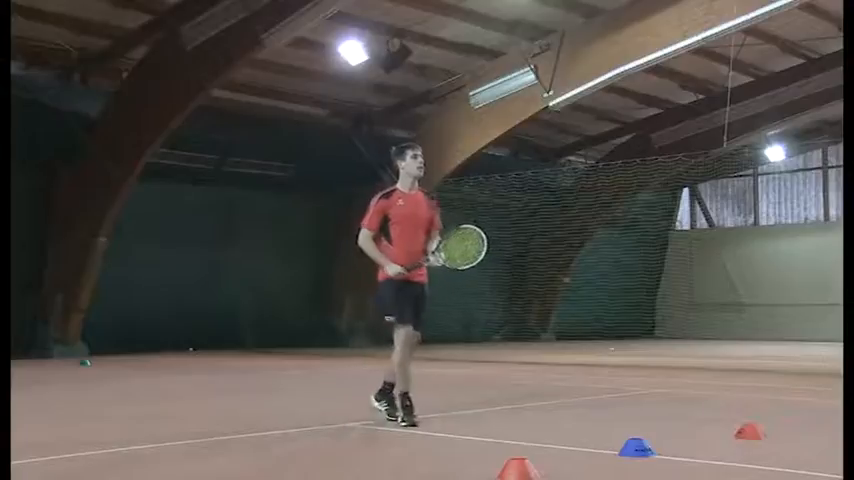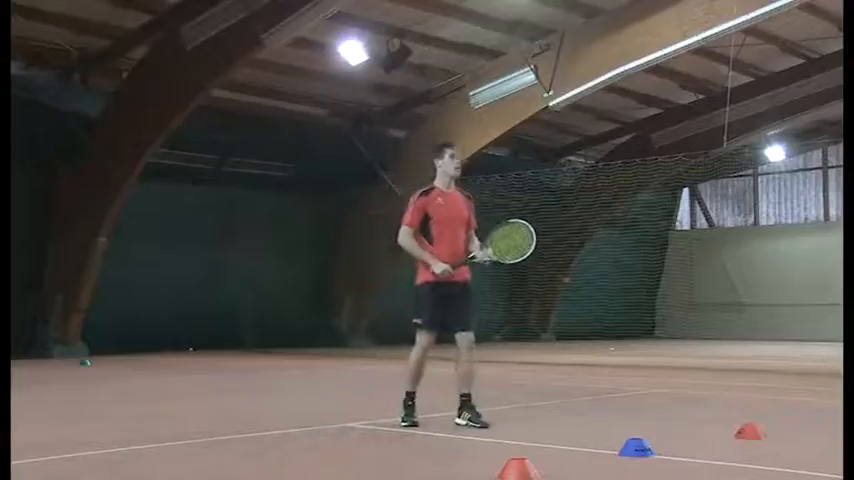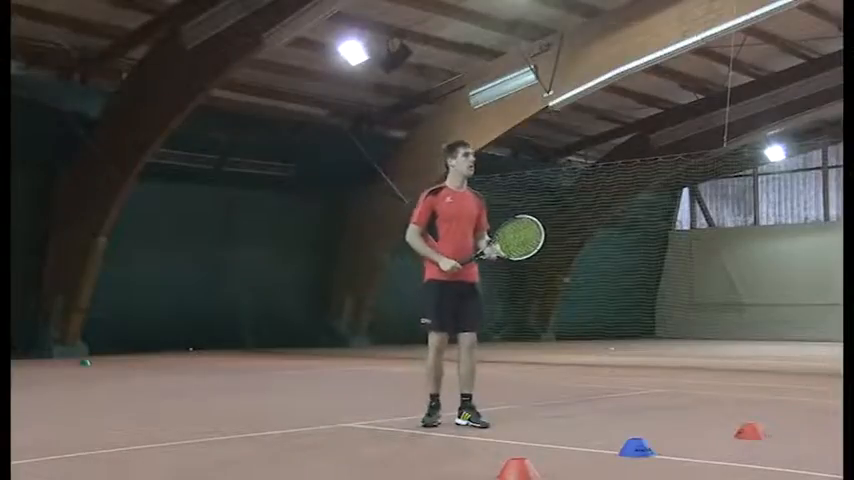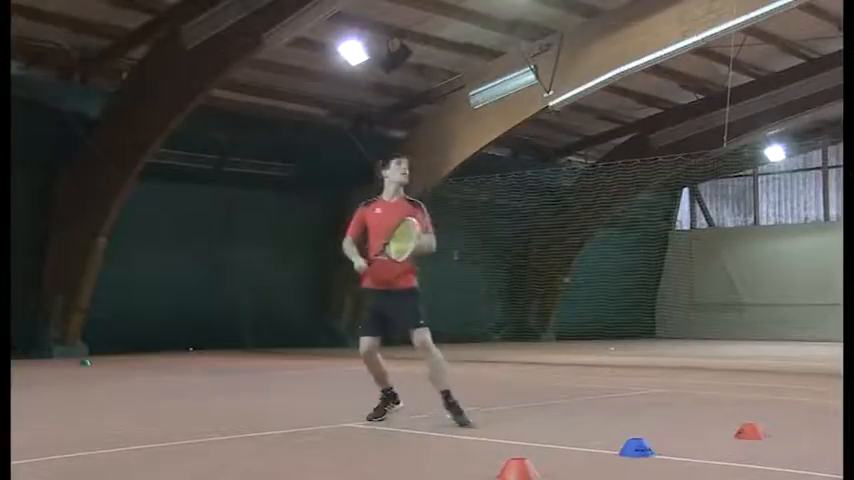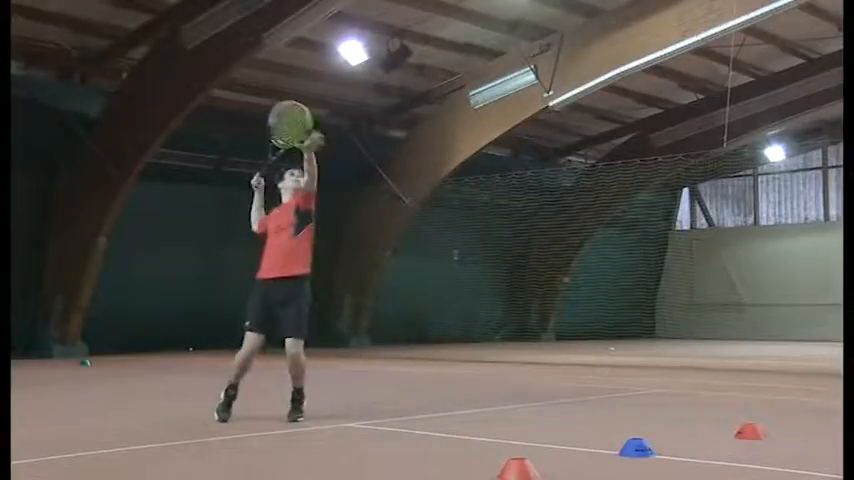
dt=0.7s
person 1, frame 1
left shoulder: (428, 201)
right shoulder: (385, 199)
left elbow: (433, 237)
right elbow: (364, 239)
left wrist: (434, 252)
right wrist: (388, 264)
left hip: (418, 280)
right hip: (393, 280)
left knee: (410, 342)
right knee: (404, 337)
left ankle: (384, 393)
right ankle: (405, 405)
person 1, frame 2
left shoulder: (465, 200)
right shoulder: (424, 197)
right elbow: (404, 238)
left wrist: (478, 250)
right wrist: (433, 262)
left hip: (460, 281)
right hip: (431, 282)
left knee: (467, 342)
right knee: (424, 342)
left ankle: (465, 408)
right ankle: (409, 403)
person 1, frame 3
left shoulder: (476, 199)
right shoulder: (433, 196)
right elbow: (412, 236)
left wrist: (488, 248)
right wrist: (441, 260)
left hip: (468, 281)
right hip: (439, 280)
left knee: (468, 343)
right knee: (437, 343)
left ankle: (466, 408)
right ankle: (433, 405)
person 1, frame 4
left shoulder: (415, 207)
right shoulder: (367, 208)
left elbow: (430, 244)
right elbow: (348, 242)
right wrist: (356, 259)
left hip: (404, 288)
right hip: (374, 288)
left knee: (424, 343)
right knee: (367, 350)
left ankle: (449, 402)
right ankle: (389, 397)
person 1, frame 5
left shoulder: (304, 201)
right shoulder: (275, 214)
left elbow: (310, 180)
right elbow: (257, 226)
left wrist: (309, 152)
right wrist: (258, 191)
left hip: (295, 285)
right hip: (267, 285)
left knee: (294, 351)
right knee: (250, 348)
left ankle: (297, 398)
right ankle: (229, 394)
